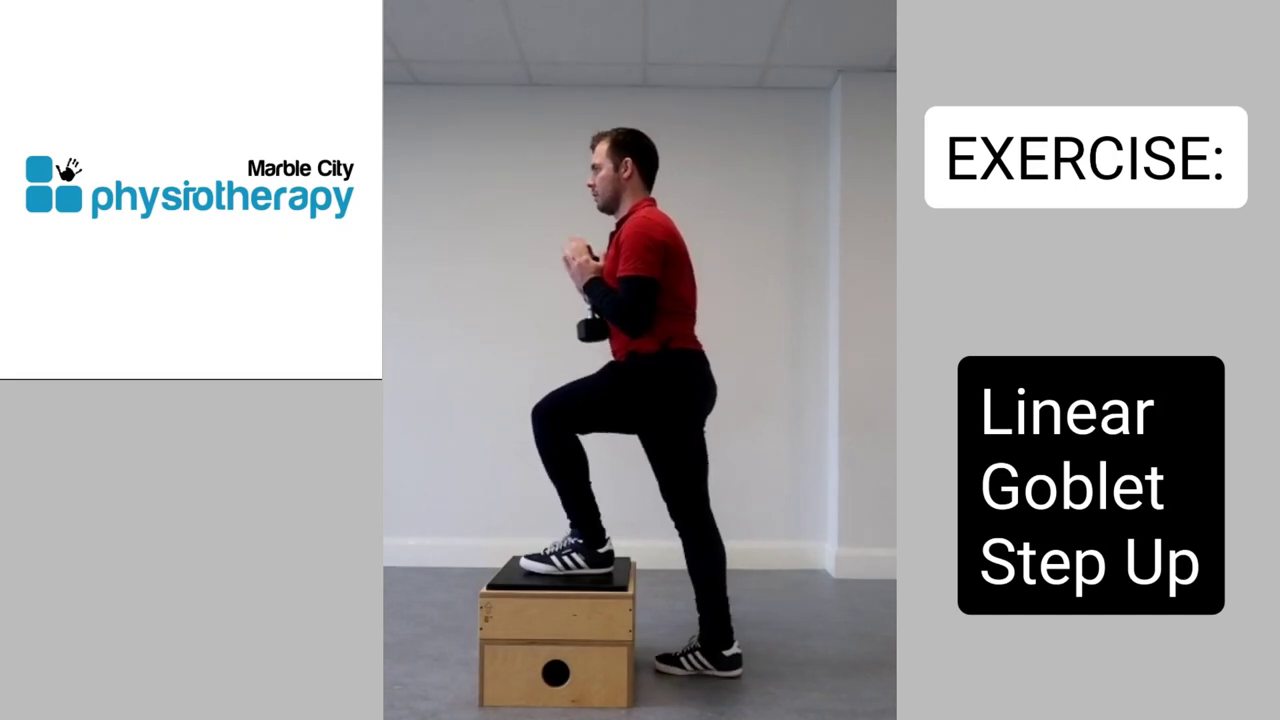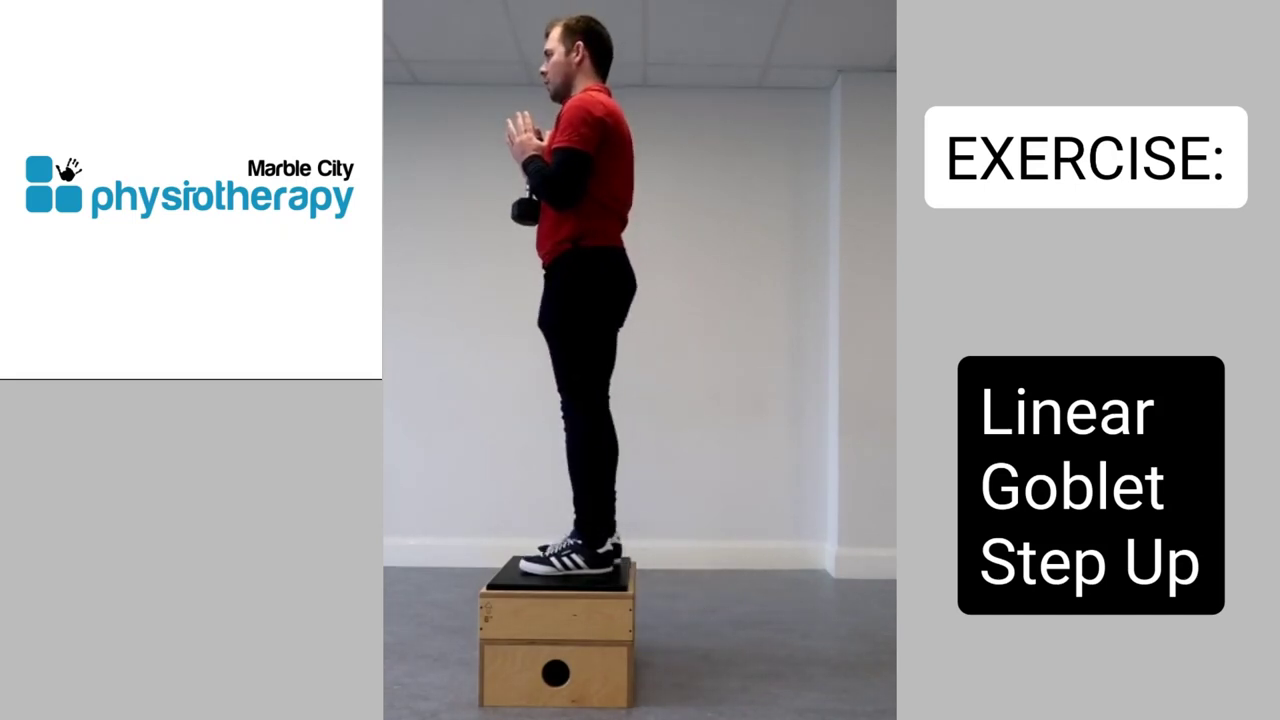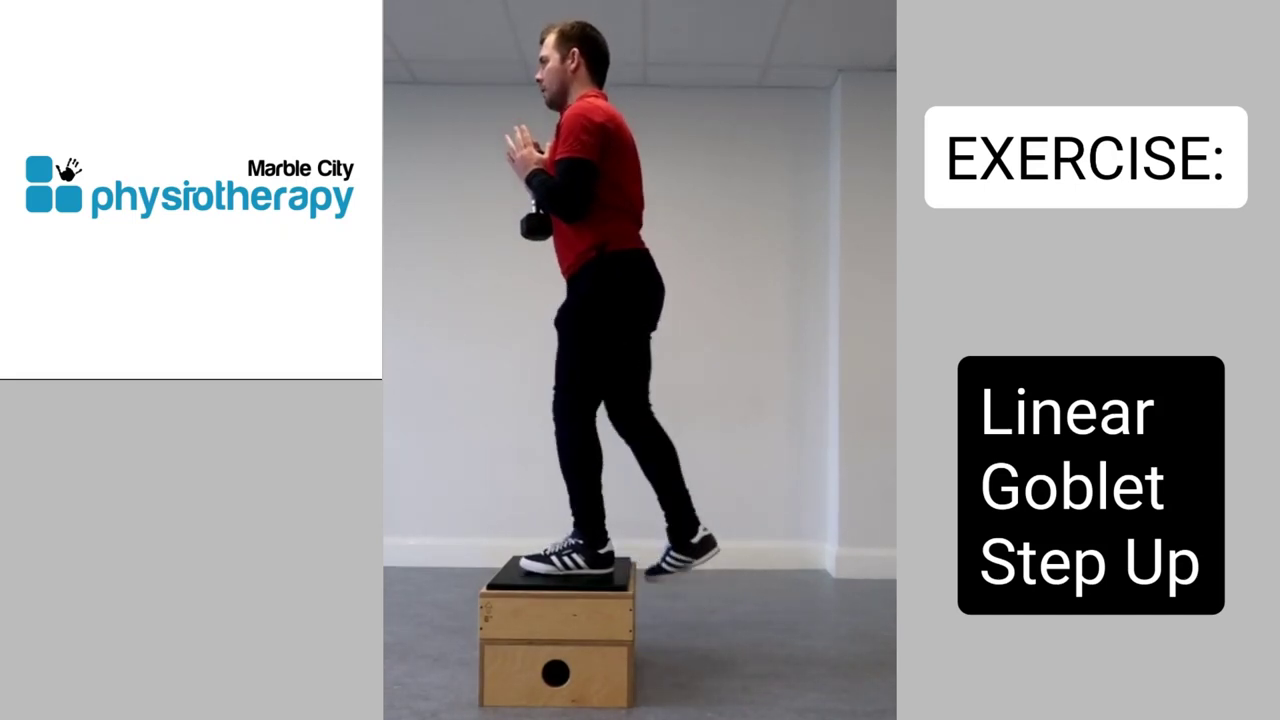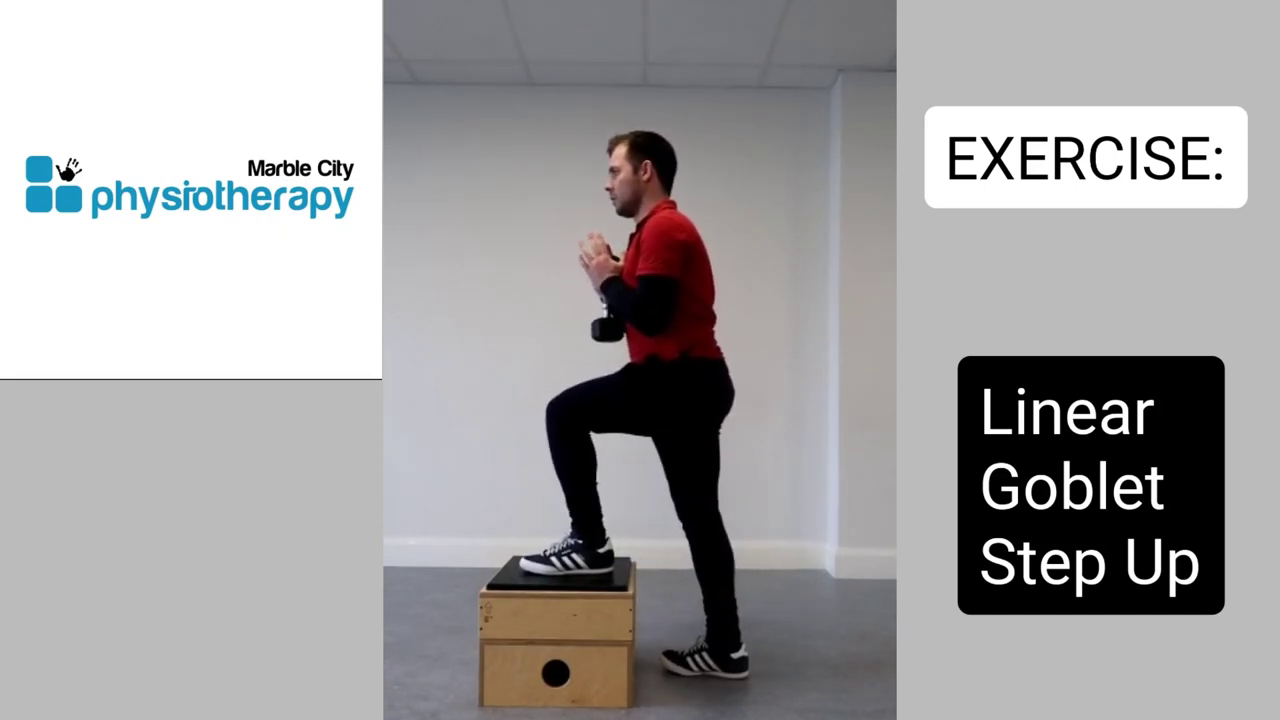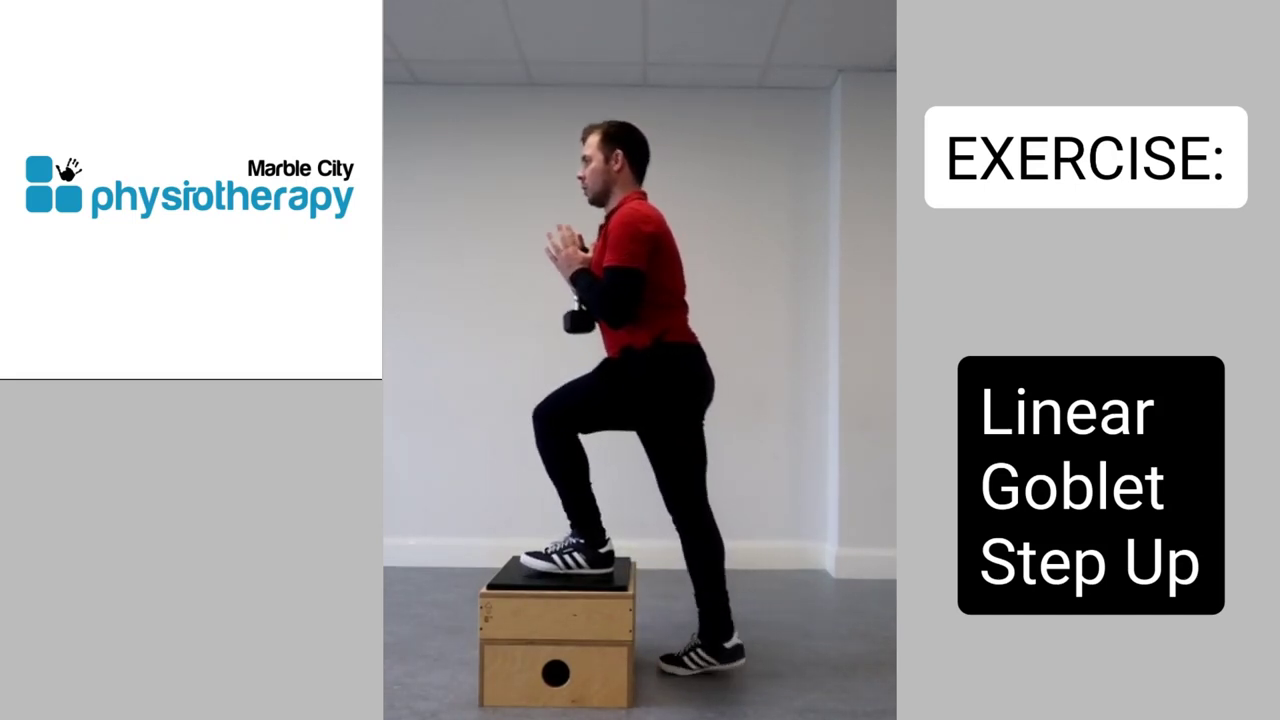
dt=1s
person 1, frame 1
left shoulder: (642, 228)
right shoulder: (642, 226)
left elbow: (634, 318)
left wrist: (588, 281)
right wrist: (598, 280)
left hip: (663, 377)
right hip: (676, 379)
left knee: (552, 416)
right knee: (690, 512)
left ankle: (588, 542)
right ankle: (717, 644)
person 1, frame 2
left shoulder: (584, 109)
right shoulder: (601, 112)
left elbow: (560, 190)
left wrist: (529, 156)
right wrist: (542, 161)
left hip: (582, 274)
right hip: (596, 273)
left knee: (582, 408)
right knee: (588, 407)
left ankle: (591, 543)
right ankle: (597, 535)
person 1, frame 3
left shoulder: (583, 116)
right shoulder: (598, 118)
left elbow: (570, 203)
left wrist: (530, 171)
right wrist: (545, 172)
left hip: (607, 282)
right hip: (626, 280)
left knee: (573, 412)
right knee: (630, 414)
left ankle: (589, 546)
right ankle: (687, 535)
person 1, frame 4
left shoulder: (663, 228)
right shoulder: (657, 230)
left elbow: (651, 317)
left wrist: (605, 279)
right wrist: (616, 279)
left hip: (680, 382)
right hip: (691, 384)
left knee: (566, 414)
right knee: (699, 517)
left ankle: (589, 543)
right ankle: (724, 647)
person 1, frame 5
left shoulder: (630, 220)
right shoulder: (630, 219)
left elbow: (617, 309)
left wrist: (574, 269)
right wrist: (585, 270)
left hip: (658, 371)
right hip: (674, 373)
left knee: (552, 418)
right knee: (688, 508)
left ankle: (588, 543)
right ankle: (716, 637)
